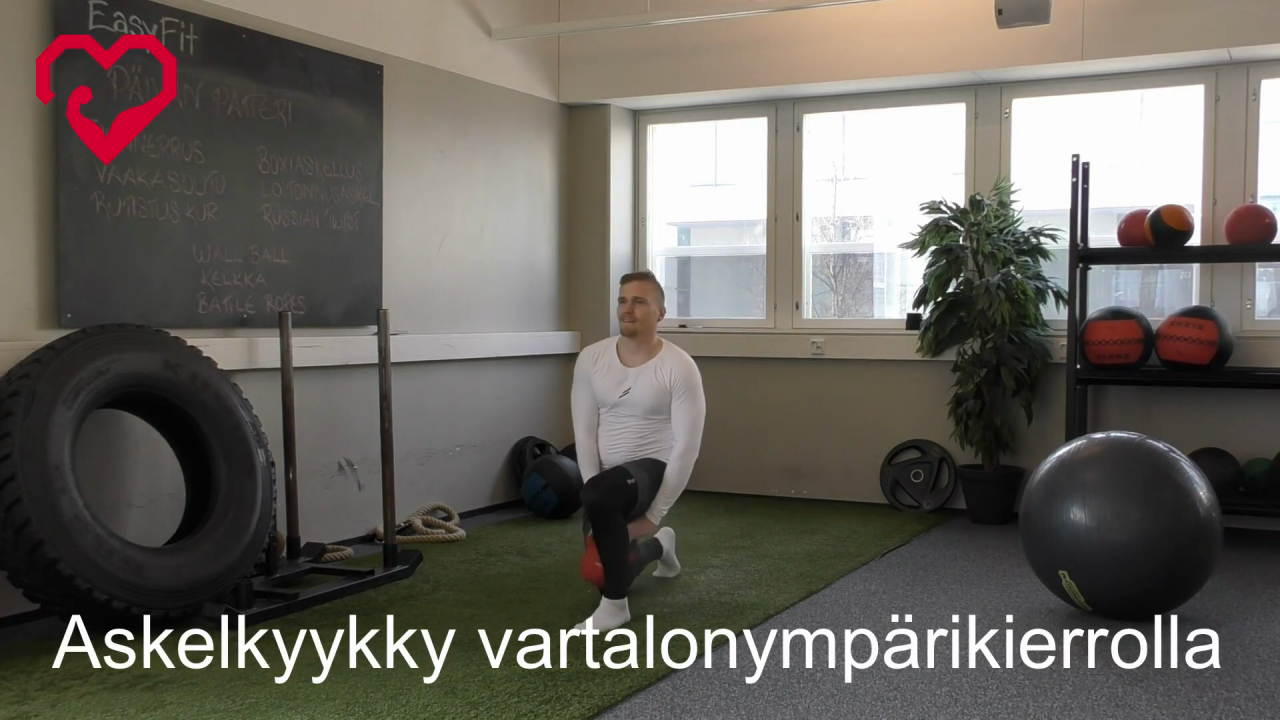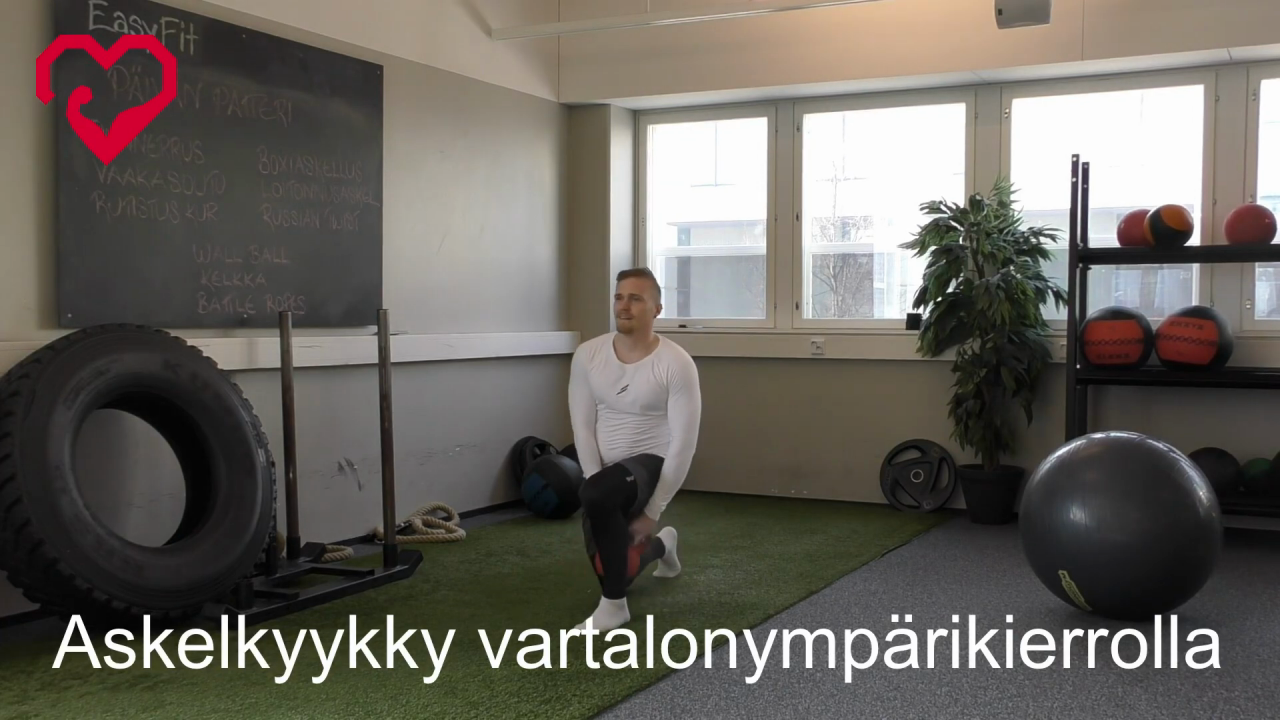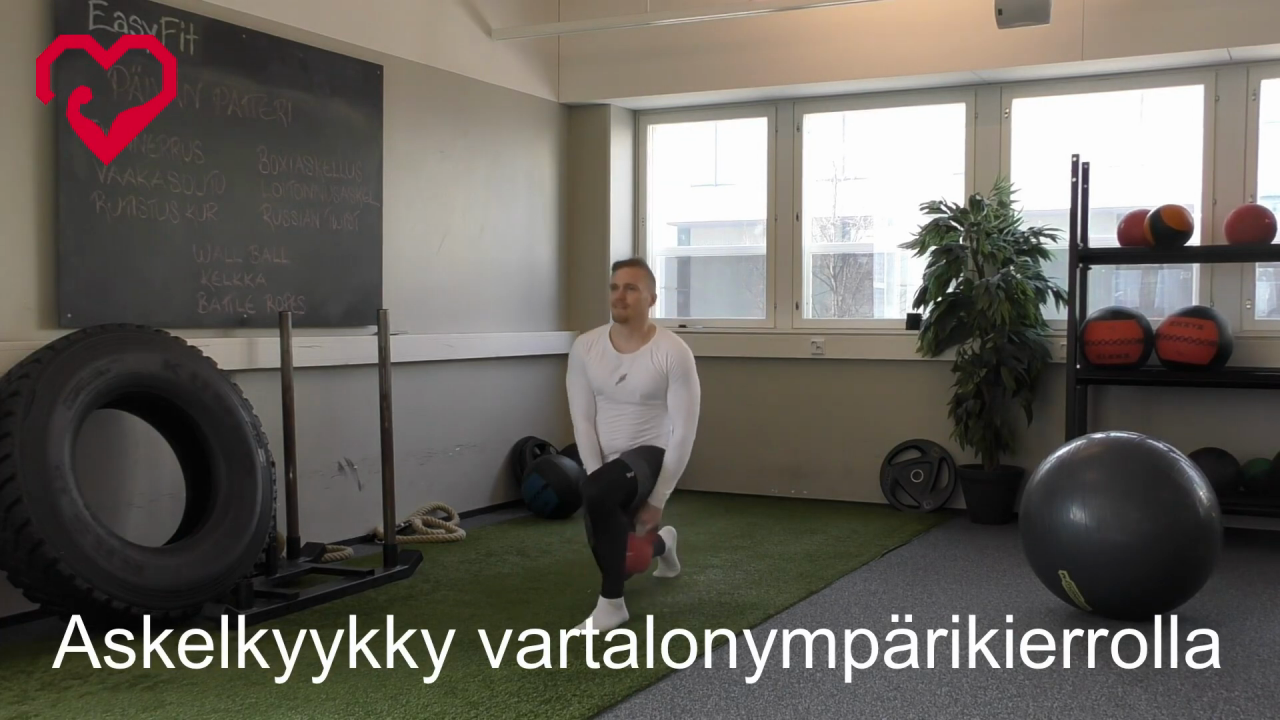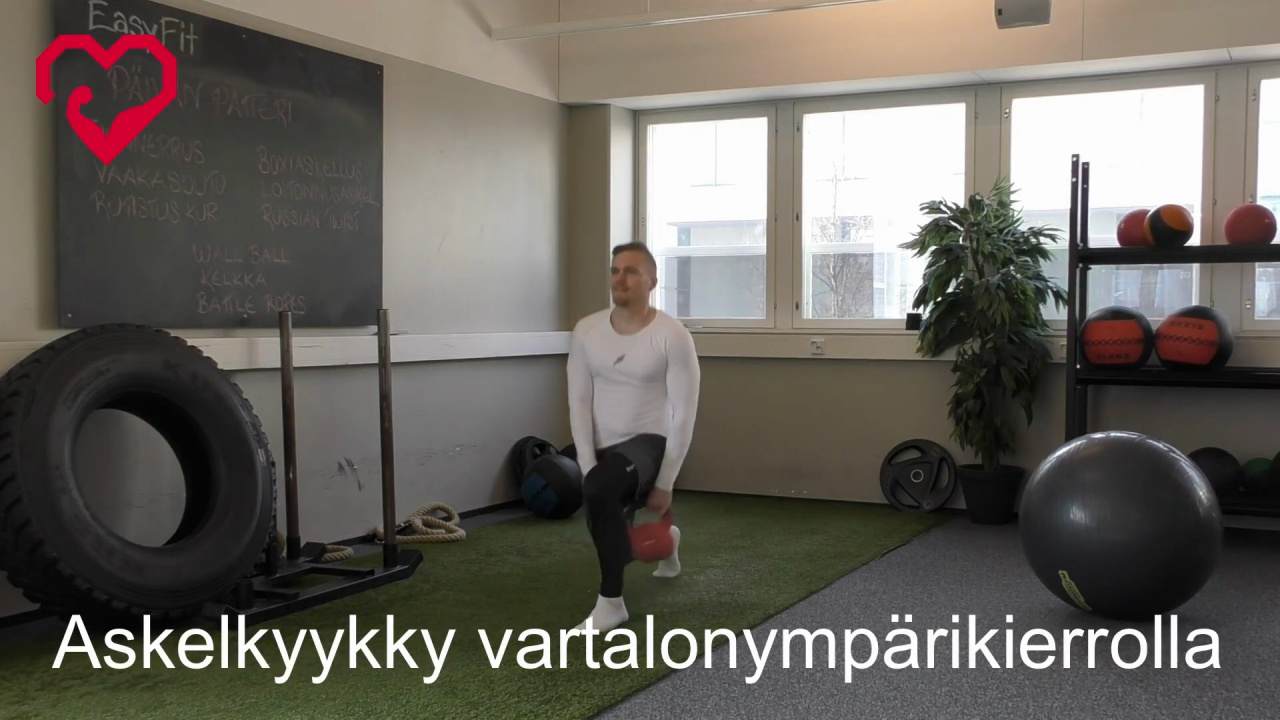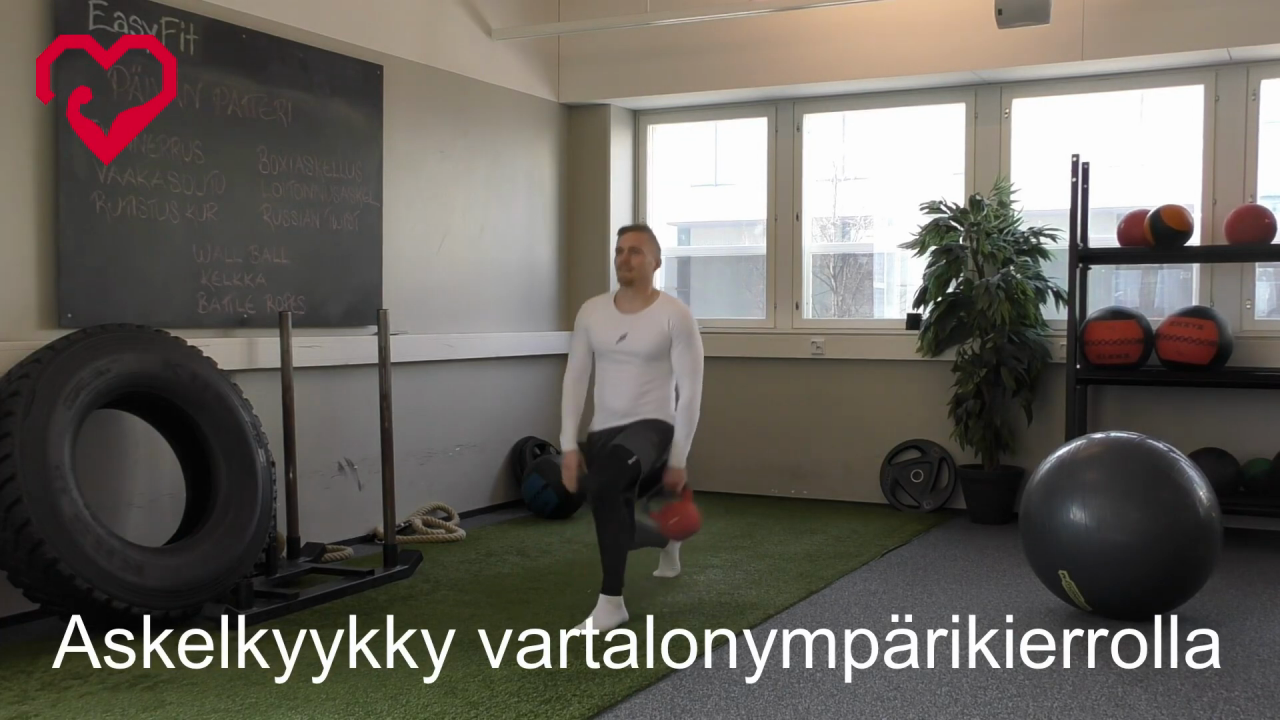
dt=0.1s
person 1, frame 1
left shoulder: (679, 367)
right shoulder: (590, 359)
left elbow: (687, 447)
right elbow: (584, 433)
left wrist: (653, 514)
right wrist: (594, 507)
left hip: (651, 468)
right hip: (606, 476)
left knee: (599, 495)
left ankle: (614, 606)
right ankle: (659, 545)
person 1, frame 2
left shoulder: (676, 363)
right shoulder: (587, 355)
left elbow: (684, 443)
right elbow: (582, 428)
left wrist: (652, 511)
right wrist: (598, 485)
left hip: (649, 464)
right hip: (602, 470)
left knee: (597, 496)
right knee: (613, 565)
left ankle: (613, 606)
right ankle: (661, 544)
person 1, frame 3
left shoulder: (673, 353)
right shoulder: (584, 348)
left elbow: (683, 432)
right elbow: (582, 421)
left wrist: (656, 501)
right wrist: (598, 479)
left hip: (648, 457)
right hip: (602, 464)
left knee: (597, 492)
left ankle: (611, 605)
right ankle: (661, 542)
person 1, frame 4
left shoulder: (672, 335)
right shoulder: (587, 330)
left elbow: (684, 413)
right elbow: (579, 401)
left wrist: (665, 481)
right wrist: (588, 465)
left hip: (647, 441)
right hip: (602, 448)
left knee: (600, 492)
right knee: (616, 549)
left ankle: (610, 604)
person 1, frame 5
left shoulder: (675, 315)
right shoulder: (591, 312)
left elbow: (690, 391)
right elbow: (574, 380)
left wrist: (678, 459)
right wrist: (569, 446)
left hip: (651, 427)
right hip: (603, 431)
left knee: (603, 485)
right knee: (617, 535)
left ankle: (611, 602)
right ankle: (665, 538)
